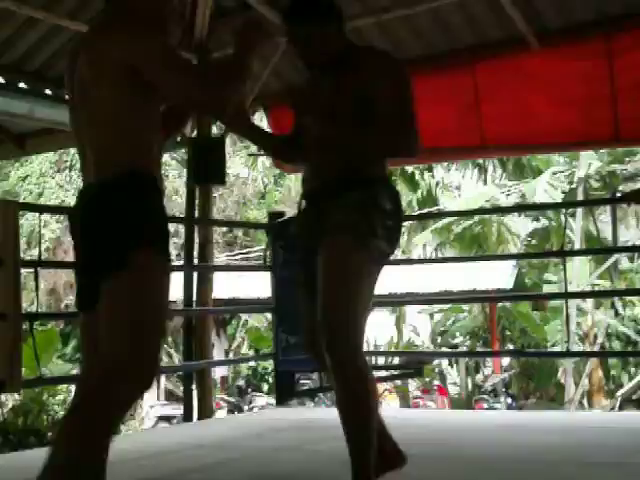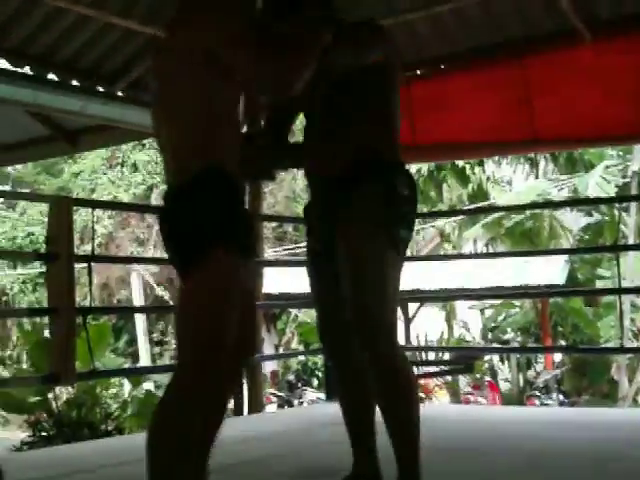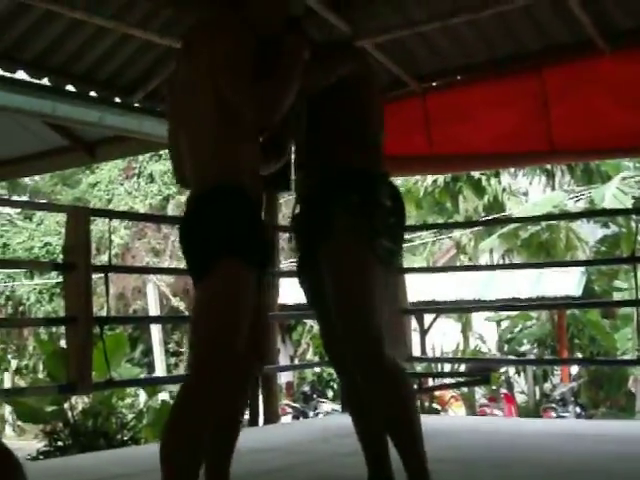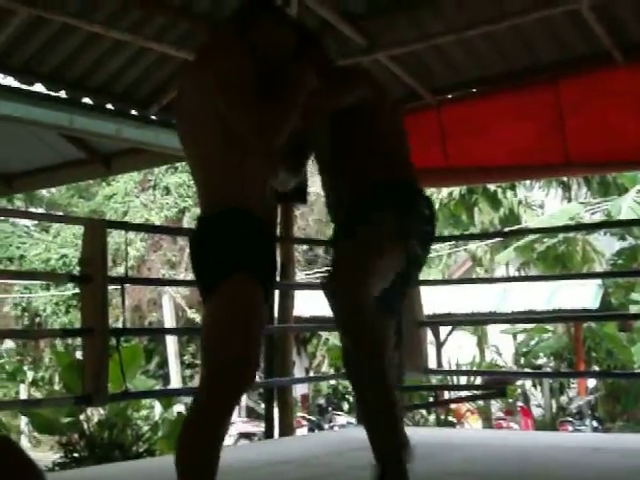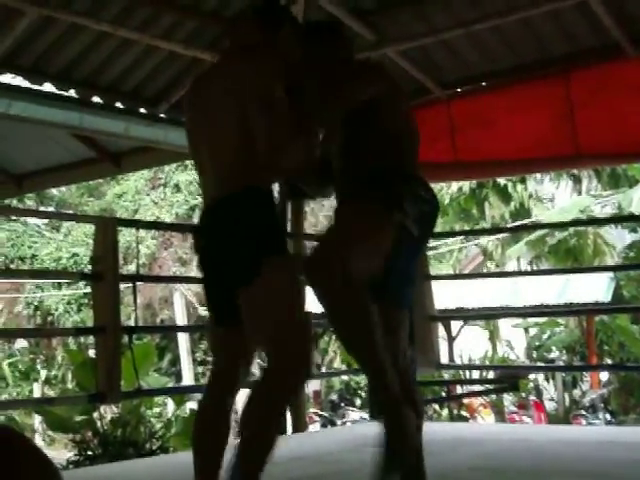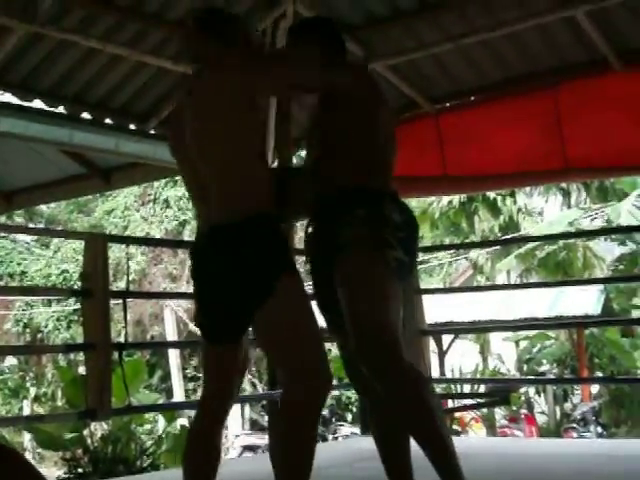
dt=0.5s
person 1, frame 1
left shoulder: (92, 54)
right elbow: (214, 99)
left wrist: (187, 104)
right wrist: (246, 47)
left hip: (98, 213)
right hip: (125, 209)
left knee: (101, 376)
right knee: (134, 368)
person 1, frame 2
left shoulder: (176, 48)
right elbow: (280, 82)
left hip: (190, 207)
right hip: (208, 204)
left knee: (236, 348)
right knee: (203, 368)
person 1, frame 3
left shoulder: (189, 71)
right elbow: (265, 110)
right wrist: (294, 56)
left hip: (218, 219)
right hip: (224, 219)
left knee: (242, 365)
right knee: (211, 374)
person 1, frame 4
left shoulder: (195, 89)
right shoulder: (223, 55)
right elbow: (265, 135)
right wrist: (300, 83)
left hip: (236, 237)
right hip: (234, 237)
left knee: (230, 381)
right knee: (224, 383)
person 1, frame 5
left shoulder: (200, 87)
right shoulder: (257, 67)
right elbow: (276, 158)
left hip: (214, 229)
right hip: (246, 221)
left knee: (228, 371)
right knee: (291, 360)
person 1, frame 6
left shoulder: (179, 116)
right shoulder: (226, 73)
right elbow: (293, 72)
left hip: (210, 253)
right hip: (249, 243)
left knee: (218, 396)
right knee: (309, 379)
person 2, frame 1
left shoulder: (380, 68)
right shoulder: (315, 87)
left elbow: (406, 145)
right elbow: (290, 155)
left wrist: (328, 133)
right wrist: (244, 125)
left hip: (362, 209)
right hip: (322, 214)
left knee: (339, 340)
right knee: (322, 341)
person 2, frame 2
left shoulder: (369, 39)
right shoulder: (305, 72)
left elbow: (320, 62)
right elbow: (268, 140)
left hip: (374, 195)
right hip: (328, 204)
left knee: (372, 336)
right knee: (337, 338)
person 2, frame 3
left shoulder: (342, 57)
right shoulder: (310, 100)
left hip: (359, 208)
right hip: (320, 220)
left knee: (362, 347)
right knee: (342, 353)
person 2, frame 4
left shoulder: (351, 81)
right shoulder: (329, 119)
left elbow: (305, 108)
right elbow: (284, 170)
left hip: (393, 215)
right hip: (356, 230)
left knee: (344, 289)
right knee: (361, 365)
person 2, frame 5
left shoulder: (369, 74)
right shoulder: (349, 118)
left elbow: (312, 108)
left hip: (394, 203)
right hip: (381, 234)
left knee: (323, 270)
right knee: (390, 359)
left ankle: (396, 410)
person 2, frame 6
left shoulder: (351, 78)
right shoulder: (343, 110)
left hip: (366, 229)
right hip: (337, 240)
left knee: (380, 358)
right knee: (365, 375)
